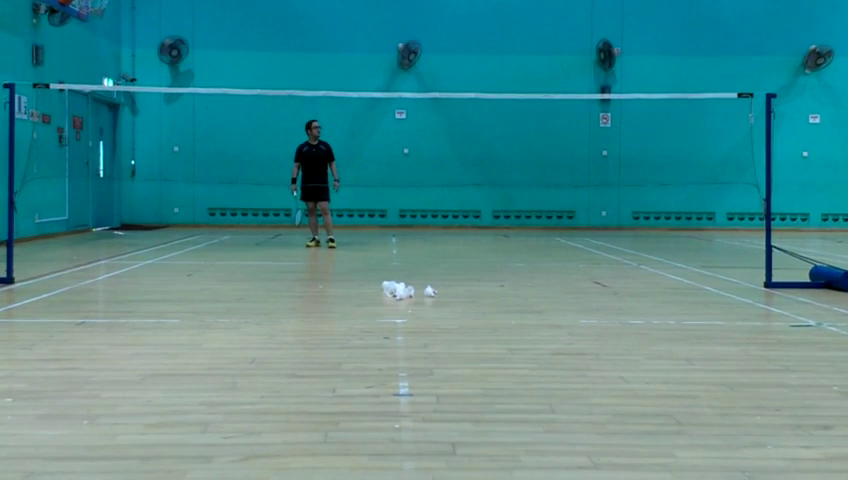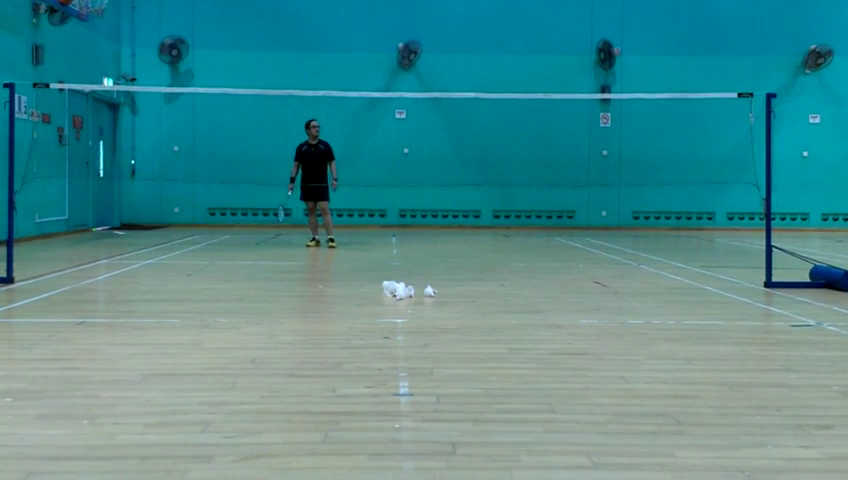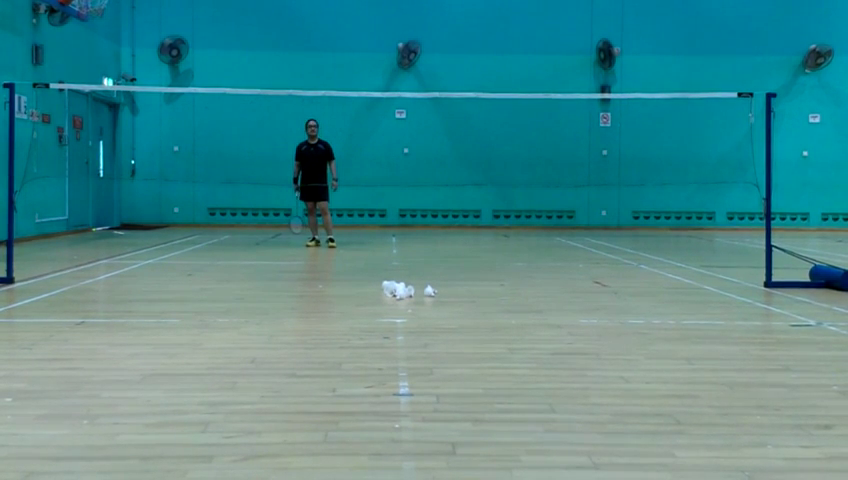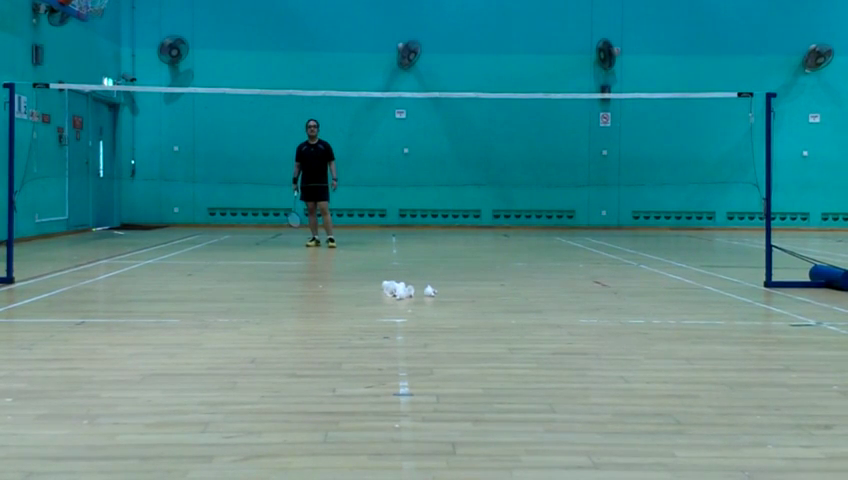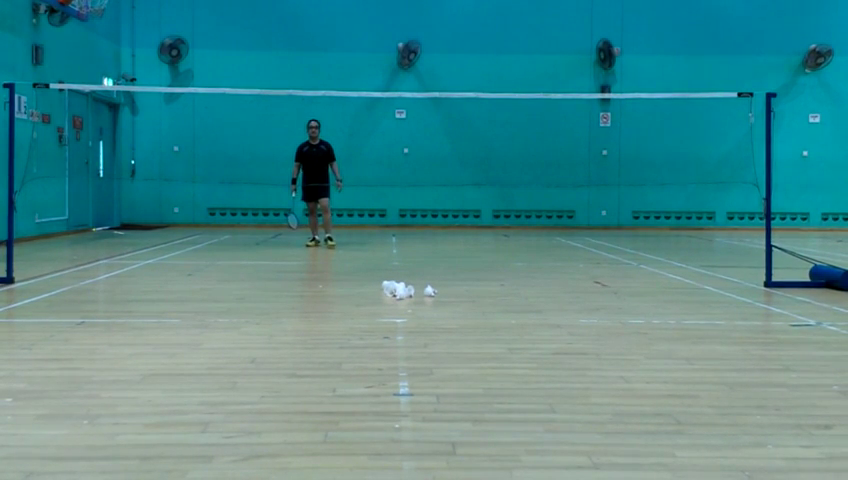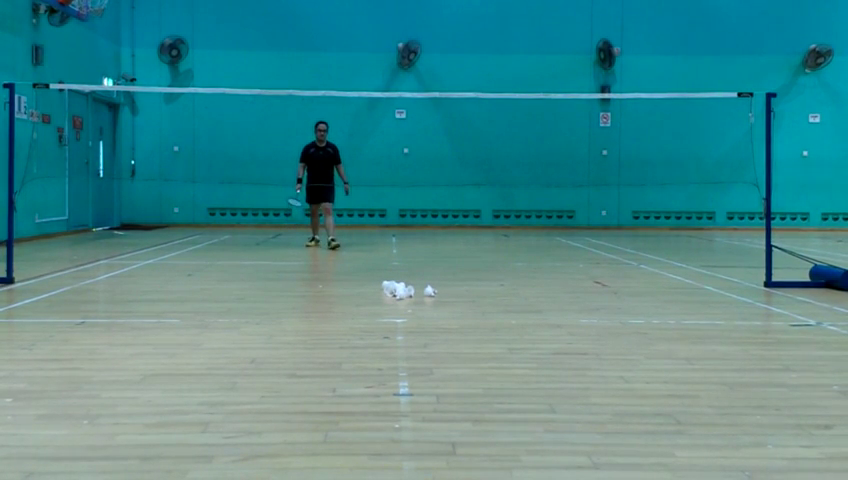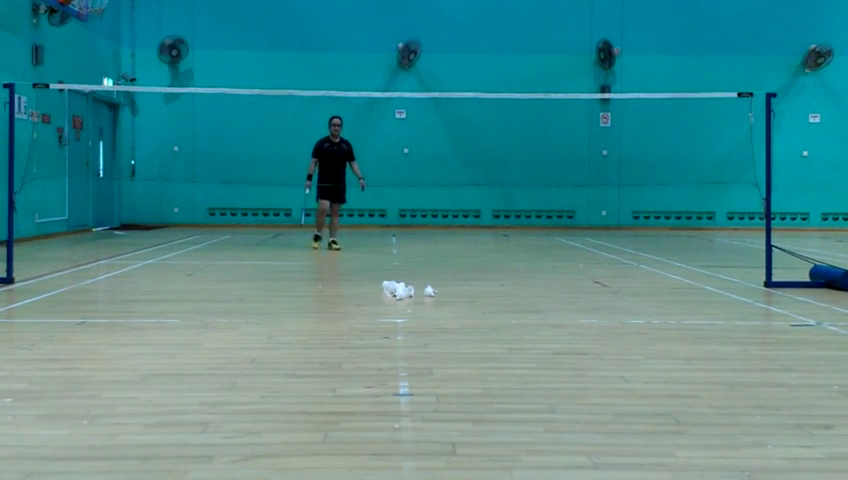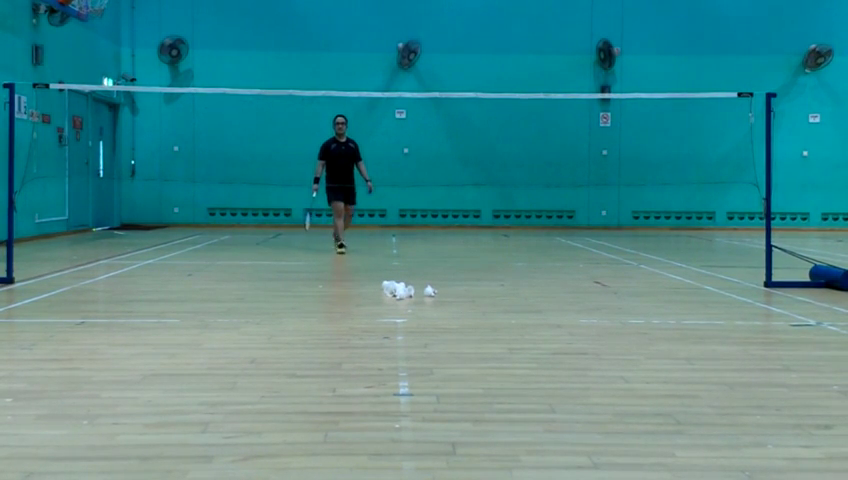
dt=0.4s
person 1, frame 1
left shoulder: (326, 146)
right shoulder: (301, 148)
left elbow: (332, 163)
right elbow: (296, 166)
left wrist: (336, 179)
right wrist: (293, 182)
left hip: (322, 184)
right hip: (307, 185)
left knee: (325, 210)
right knee: (311, 211)
left ankle: (331, 238)
right ankle: (315, 238)
person 1, frame 2
left shoulder: (325, 145)
right shoulder: (301, 147)
left elbow: (332, 162)
right elbow: (296, 165)
left wrist: (335, 178)
right wrist: (292, 181)
left hip: (322, 184)
right hip: (306, 185)
left knee: (325, 210)
right knee: (311, 211)
left ankle: (331, 237)
right ankle: (315, 238)
person 1, frame 3
left shoulder: (325, 145)
right shoulder: (301, 147)
left elbow: (331, 162)
right elbow: (297, 165)
left wrist: (334, 178)
right wrist: (295, 181)
left hip: (321, 184)
right hip: (306, 185)
left knee: (324, 210)
right knee: (311, 211)
left ankle: (330, 237)
right ankle: (315, 238)
person 1, frame 4
left shoulder: (325, 145)
right shoulder: (301, 147)
left elbow: (331, 163)
right elbow: (297, 165)
left wrist: (334, 178)
right wrist: (295, 181)
left hip: (322, 184)
right hip: (307, 185)
left knee: (324, 210)
right knee: (311, 211)
left ankle: (330, 238)
right ankle: (315, 238)
person 1, frame 5
left shoulder: (326, 146)
right shoulder: (302, 148)
left elbow: (333, 163)
right elbow: (297, 165)
left wrist: (338, 179)
right wrist: (293, 182)
left hip: (323, 184)
right hip: (308, 185)
left knee: (325, 208)
right knee: (312, 211)
left ankle: (328, 236)
right ankle: (315, 238)
person 1, frame 6
left shoulder: (333, 148)
right shoulder: (308, 148)
left elbow: (339, 166)
right elbow: (302, 166)
left wrist: (345, 182)
right wrist: (299, 182)
left hip: (328, 186)
right hip: (312, 185)
left knee: (328, 211)
right knee: (314, 213)
left ankle: (331, 239)
right ankle: (315, 237)
person 1, frame 7
left shoulder: (346, 144)
right shoulder: (321, 143)
left elbow: (353, 163)
right elbow: (314, 161)
left wrist: (360, 178)
right wrist: (309, 178)
left hip: (340, 185)
right hip: (324, 184)
left knee: (335, 213)
right knee: (323, 209)
left ankle: (332, 240)
right ankle: (317, 234)
person 1, frame 8
left shoulder: (353, 144)
right shoulder: (327, 145)
left elbow: (359, 163)
right elbow: (321, 164)
left wrist: (367, 180)
right wrist: (316, 182)
left hip: (350, 185)
right hip: (333, 185)
left knee: (348, 215)
right knee: (338, 213)
left ankle: (337, 234)
right ankle: (340, 243)
